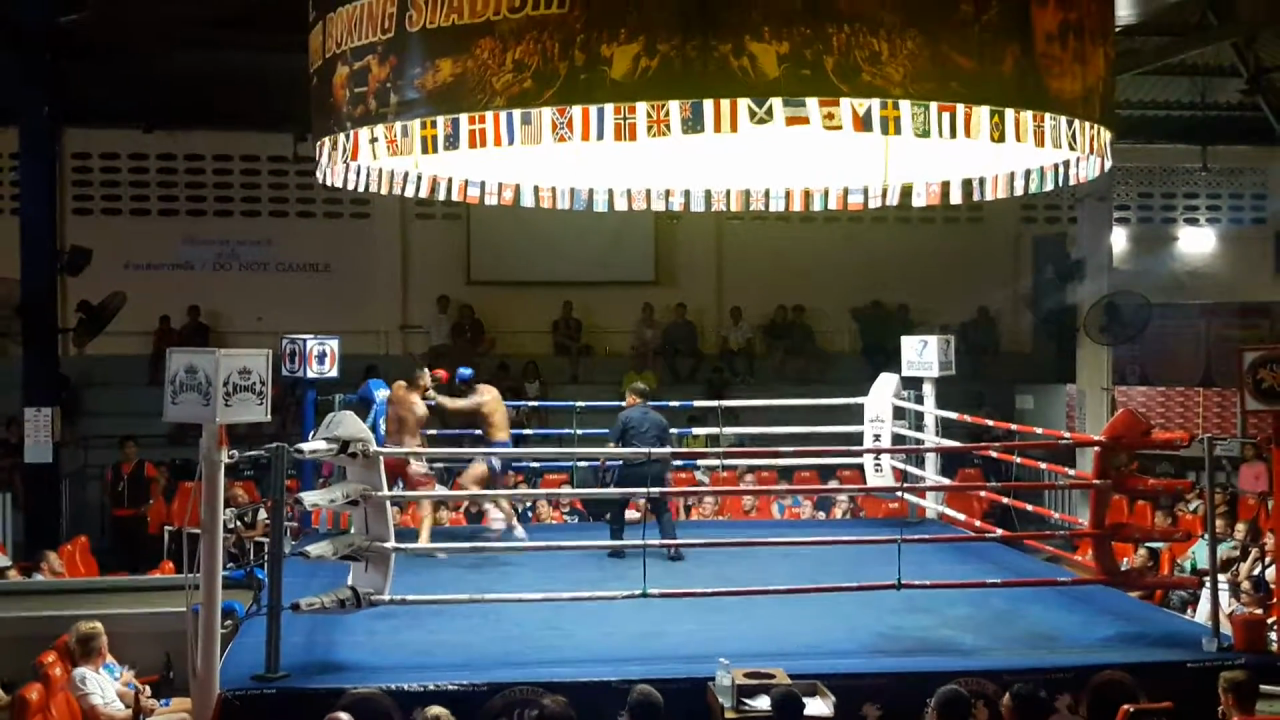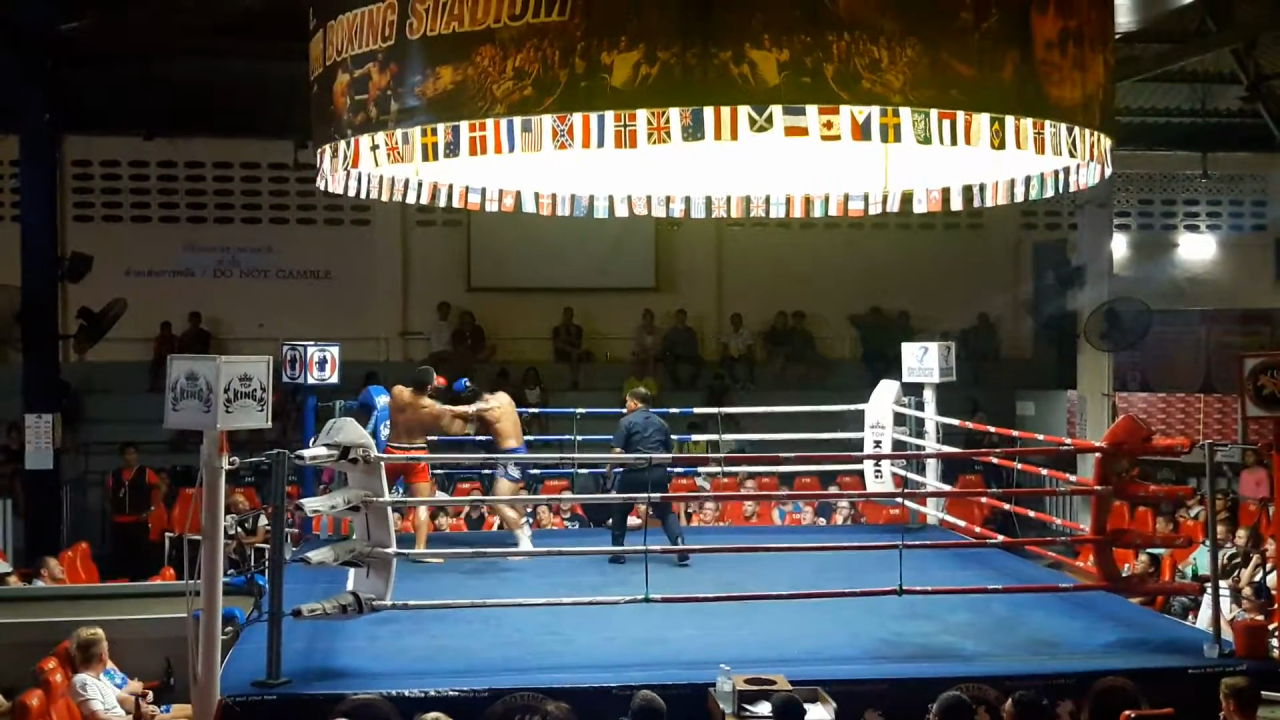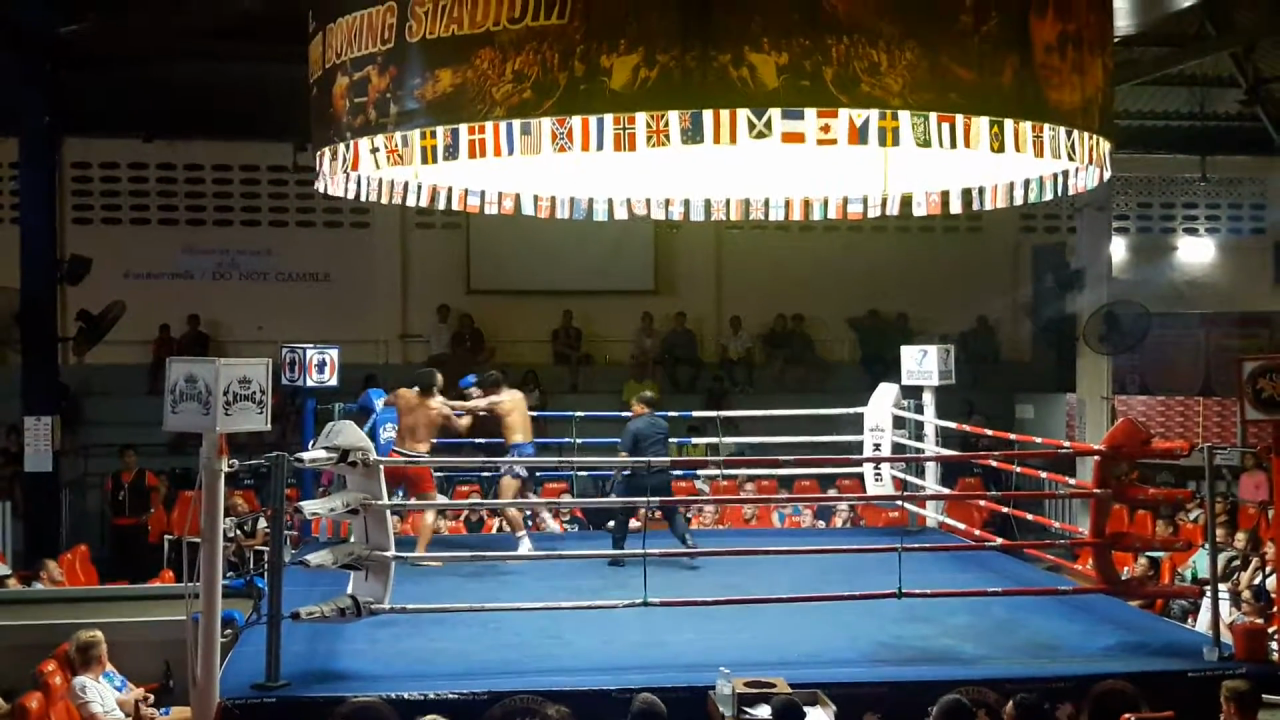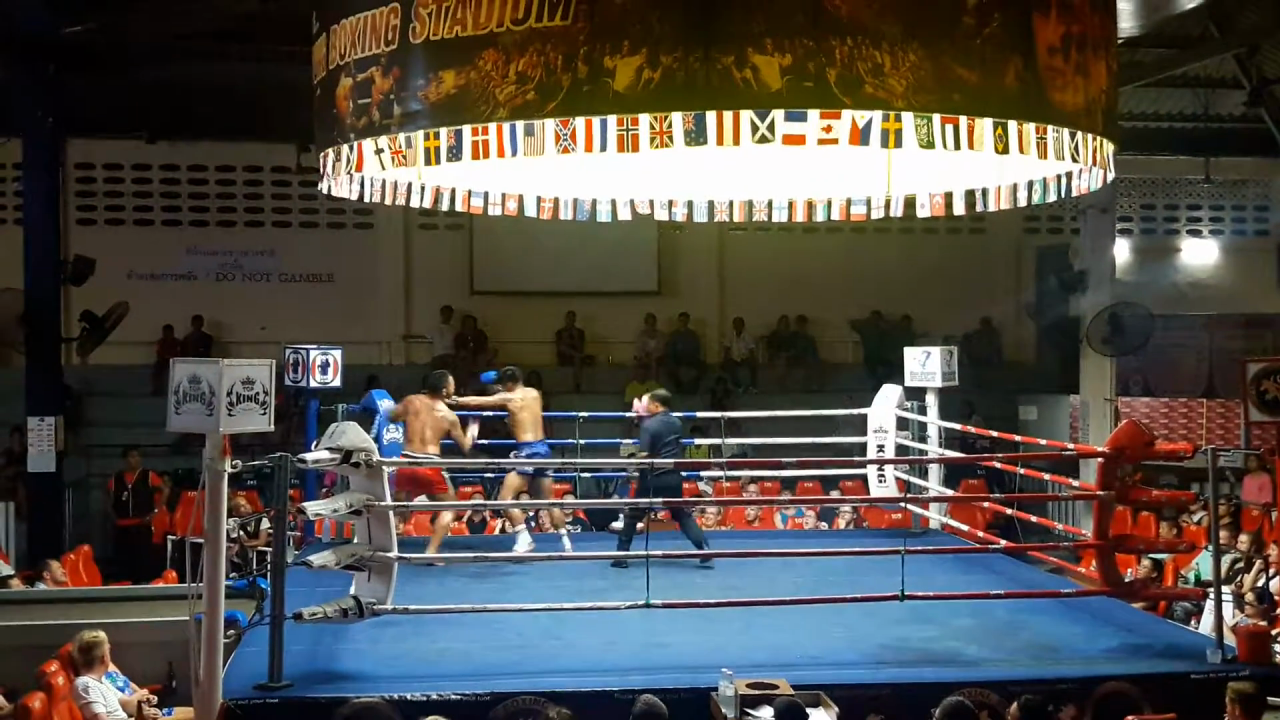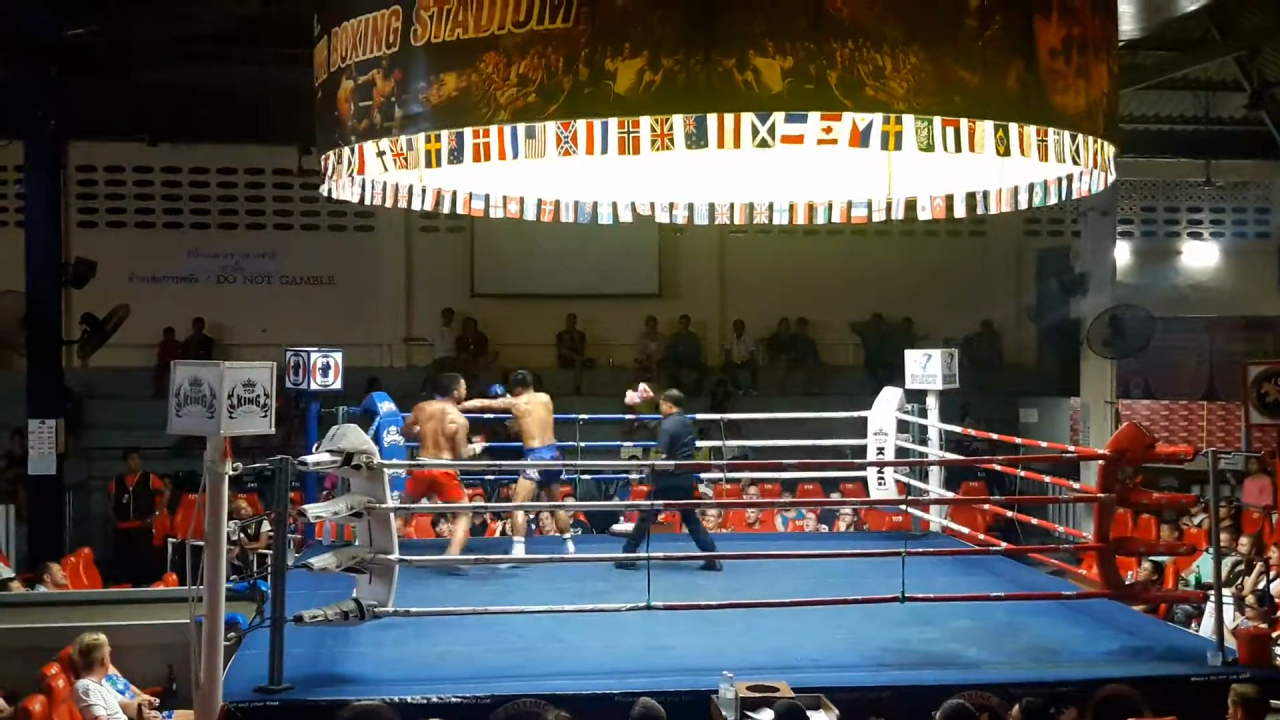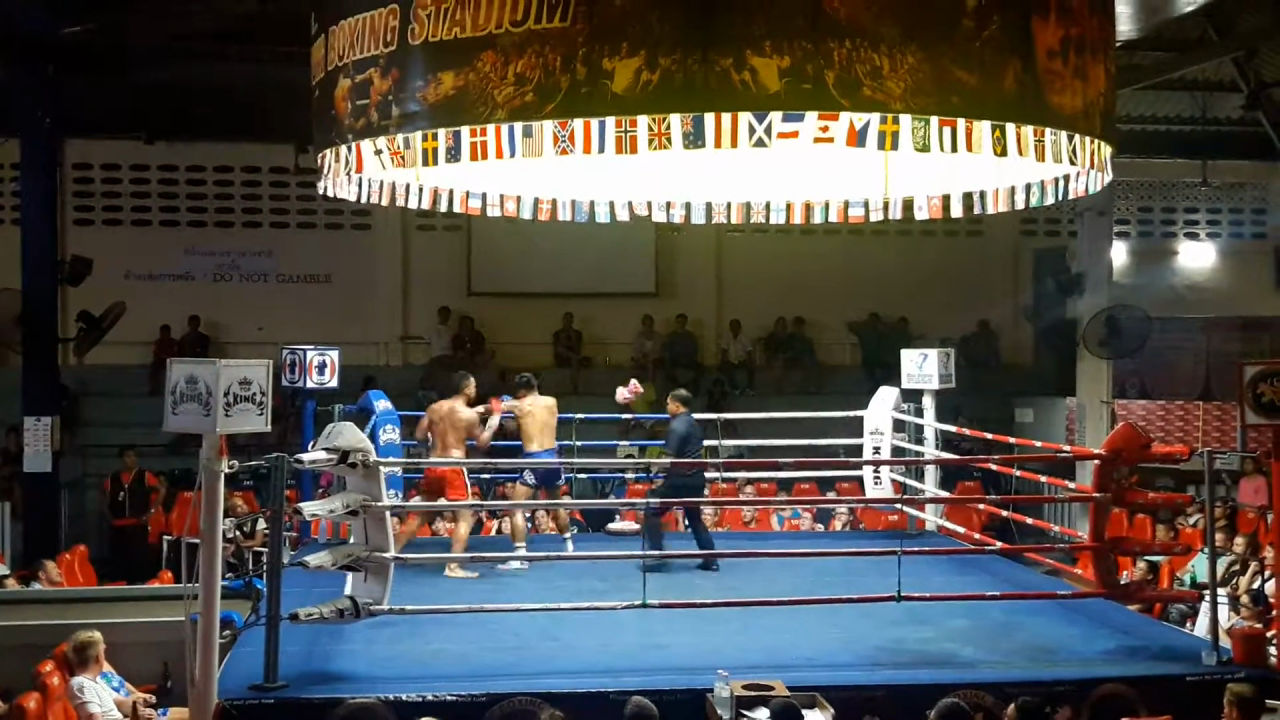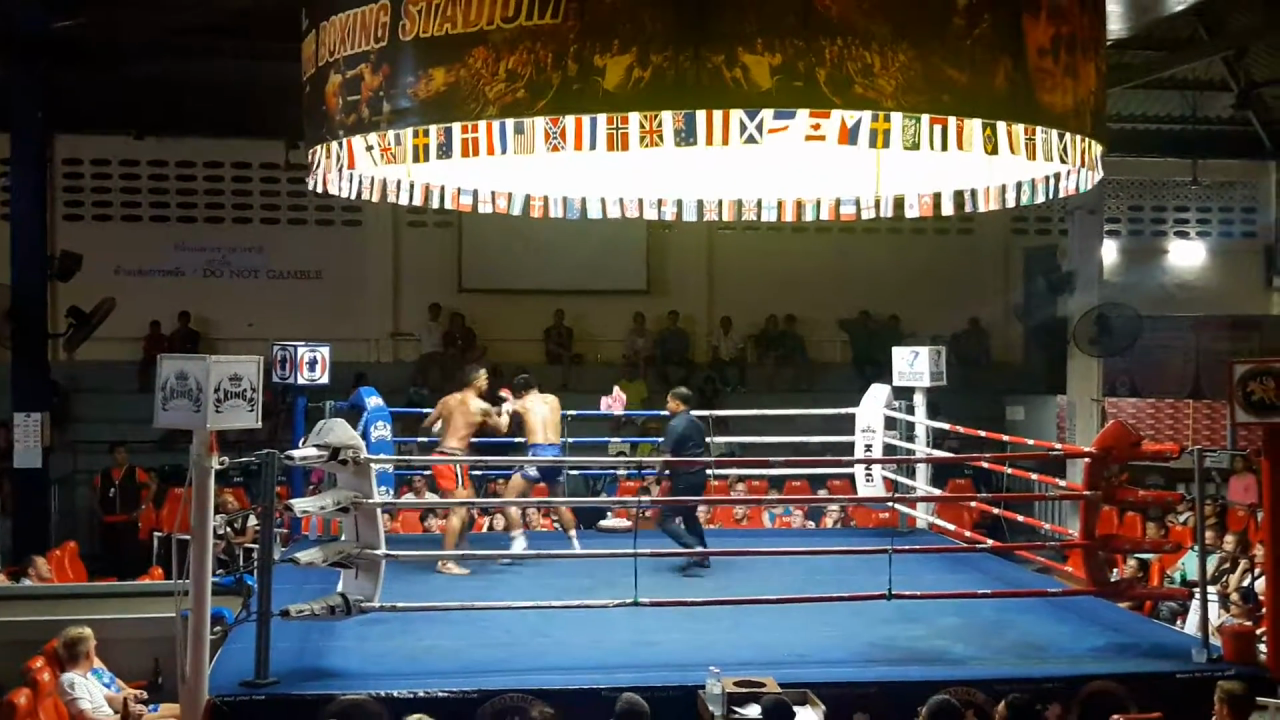
dt=0.1s
person 1, frame 1
left shoulder: (396, 388)
right shoulder: (420, 409)
right elbow: (408, 442)
left wrist: (430, 380)
right wrist: (413, 464)
right hip: (408, 455)
right knee: (426, 500)
right ankle: (423, 541)
person 1, frame 2
left shoulder: (396, 392)
right shoulder: (433, 409)
right elbow: (452, 430)
right wrist: (467, 425)
left hip: (391, 452)
right hip: (415, 456)
right knee: (422, 504)
right ankle: (421, 550)
person 1, frame 3
left shoulder: (403, 395)
right shoulder: (442, 410)
left elbow: (387, 402)
right elbow: (461, 426)
left hip: (396, 457)
right hip: (418, 462)
right knee: (431, 507)
right ankle: (421, 554)
person 1, frame 4
left shoulder: (411, 401)
right shoulder: (449, 416)
left elbow: (392, 417)
right elbow: (465, 447)
right wrist: (473, 433)
right hip: (430, 466)
right knee: (449, 507)
right ankle: (431, 552)
person 1, frame 5
left shoulder: (422, 408)
right shoulder: (459, 420)
left elbow: (407, 433)
right elbow: (463, 455)
right wrist: (476, 448)
left hip: (421, 469)
right hip: (444, 471)
right knee: (463, 515)
right ankle: (452, 557)
person 1, frame 6
left shoulder: (434, 408)
right shoulder: (470, 416)
left elbow: (419, 436)
right elbow: (483, 442)
right wrist: (493, 422)
left hip: (432, 467)
right hip: (453, 468)
left knee: (420, 513)
right knee: (465, 517)
left ankle: (394, 551)
right ankle: (453, 567)
person 1, frame 7
left shoulder: (447, 400)
right shoulder: (478, 405)
left elbow: (428, 424)
right elbow: (502, 428)
right wrist: (506, 408)
left hip: (448, 458)
right hip: (451, 460)
left knee: (463, 508)
right knee: (458, 511)
left ankle: (454, 548)
right ankle: (445, 562)
person 2, frame 1
left shoulder: (481, 400)
right shoulder: (489, 390)
left elbow: (450, 406)
left wrist: (432, 394)
left hip: (498, 450)
right hip: (500, 447)
left knee: (465, 482)
right ankle: (516, 528)
person 2, frame 2
left shoulder: (484, 407)
right shoulder: (502, 396)
left elbow: (456, 411)
left wrist: (438, 406)
left hip: (510, 457)
right hip: (518, 452)
left knee: (500, 505)
right knee: (504, 501)
left ankle: (524, 543)
right ankle: (524, 527)
person 2, frame 3
left shoulder: (496, 400)
right shoulder: (518, 394)
left elbow: (466, 407)
right wrist: (479, 395)
left hip: (518, 452)
right hip: (529, 449)
left knee: (504, 501)
right knee: (522, 493)
left ankle: (525, 545)
right ankle: (546, 519)
person 2, frame 4
left shoulder: (508, 398)
right shoulder: (534, 394)
left elbow: (476, 402)
left wrist: (453, 400)
right wrist: (500, 392)
left hip: (527, 451)
right hip: (542, 449)
left knee: (505, 498)
right knee: (545, 500)
left ankle: (524, 539)
right ankle: (565, 543)
person 2, frame 5
left shoulder: (515, 403)
right shoulder: (545, 399)
left elbow: (483, 404)
left wrist: (458, 406)
left hip: (535, 457)
right hip: (553, 453)
left knee: (518, 506)
left ankle: (518, 550)
right ankle: (569, 547)
person 2, frame 6
left shoulder: (519, 405)
right shoulder: (551, 402)
left hip: (535, 461)
right hip: (552, 457)
left knee: (516, 510)
right knee: (556, 505)
left ankle: (519, 558)
right ankle: (569, 547)
person 2, frame 7
left shoulder: (521, 403)
right shoulder: (554, 400)
left hip: (537, 454)
right hip: (556, 453)
left knee: (509, 498)
right knee: (559, 503)
left ankle: (518, 543)
right ankle: (575, 546)
person 3, frame 1
left shoulder: (624, 416)
right shoulder: (660, 419)
left elbow: (612, 444)
right elbow: (668, 449)
left wrist: (604, 459)
right wrist: (665, 471)
left hip: (632, 468)
right hip: (655, 468)
left knee: (617, 506)
right knee: (662, 509)
left ankle: (617, 547)
right ankle: (672, 547)
person 3, frame 2
left shoulder: (627, 421)
right shoulder: (661, 423)
left elbow: (618, 451)
right elbow: (669, 451)
left hip: (634, 474)
right hip: (658, 473)
left knee: (620, 511)
right knee: (666, 512)
left ankle: (618, 552)
right ankle: (679, 548)
person 3, frame 3
left shoulder: (633, 426)
right shoulder: (664, 425)
left elbow: (625, 455)
left wrist: (619, 474)
left hip: (639, 478)
right hip: (662, 477)
left knee: (622, 515)
right knee: (672, 513)
left ankle: (617, 555)
right ankle: (689, 543)
person 3, frame 4
left shoulder: (649, 425)
right shoulder: (676, 423)
left elbow: (643, 455)
left hip: (652, 479)
right hip: (673, 477)
left knee: (632, 516)
right knee: (683, 515)
left ankle: (622, 556)
right ankle: (704, 550)
person 3, frame 5
left shoulder: (667, 426)
right shoulder: (688, 423)
left elbow: (662, 457)
left wrist: (654, 478)
left hip: (669, 479)
right hip: (687, 479)
left knee: (646, 517)
right knee: (691, 518)
right ankle: (712, 559)
person 3, frame 6
left shoulder: (676, 426)
right shoulder: (694, 425)
left elbow: (671, 458)
left wrist: (661, 479)
left hip: (679, 479)
right hip: (697, 478)
left knee: (652, 513)
right knee: (694, 518)
left ankle: (657, 557)
right ankle: (710, 560)
person 3, frame 7
left shoulder: (675, 425)
right shoulder: (696, 423)
left elbow: (667, 457)
right elbow: (704, 451)
left wrist: (656, 477)
left hip: (684, 478)
right hip: (699, 476)
left knee: (666, 519)
right knee: (689, 515)
left ankle: (694, 551)
right ankle: (701, 556)
